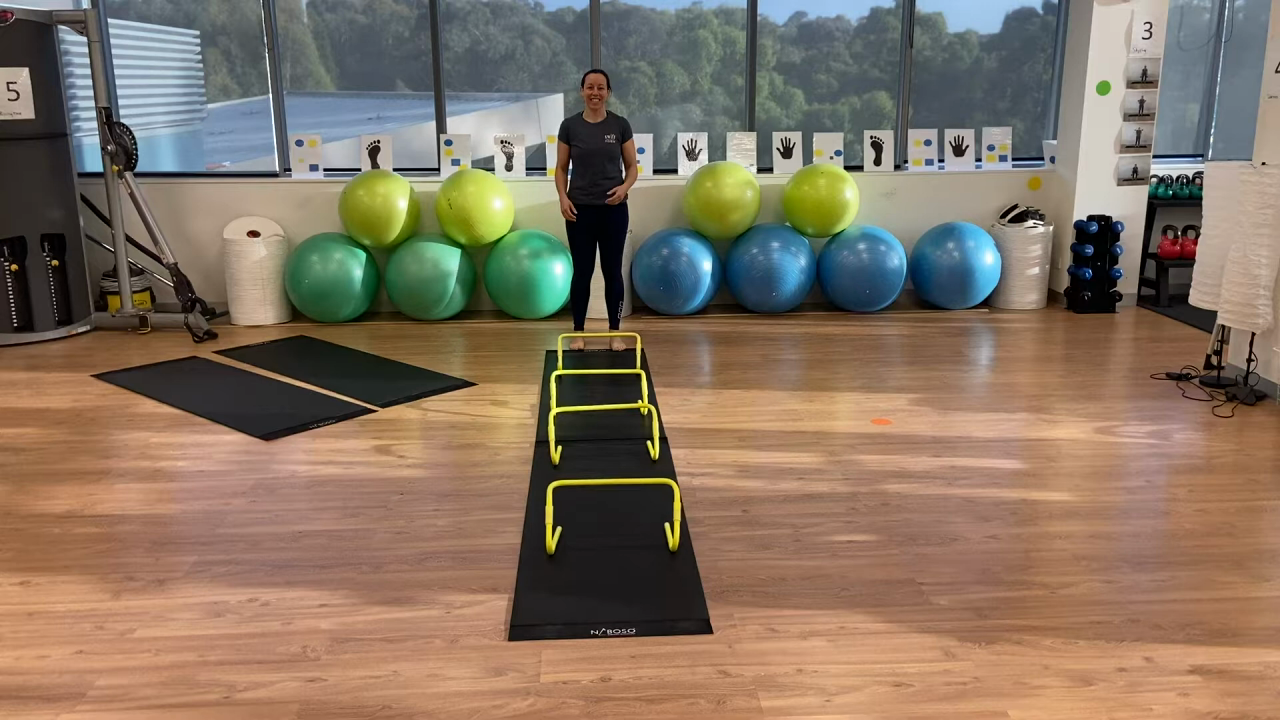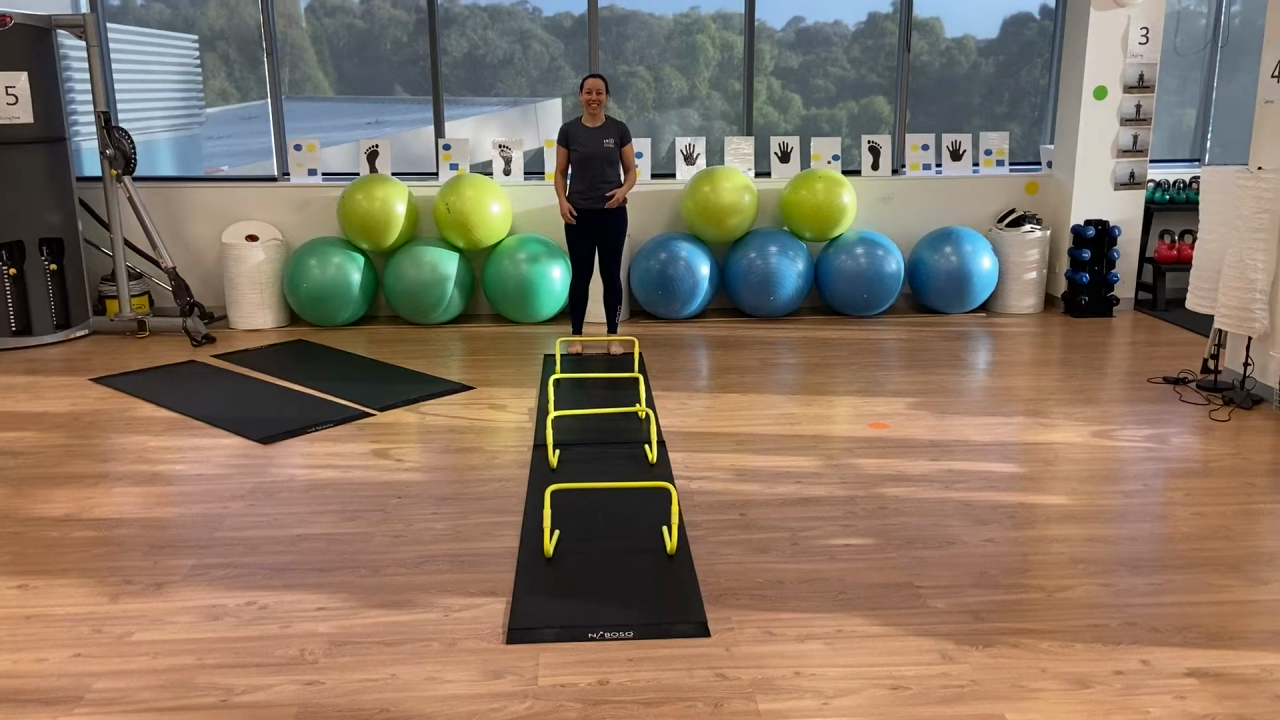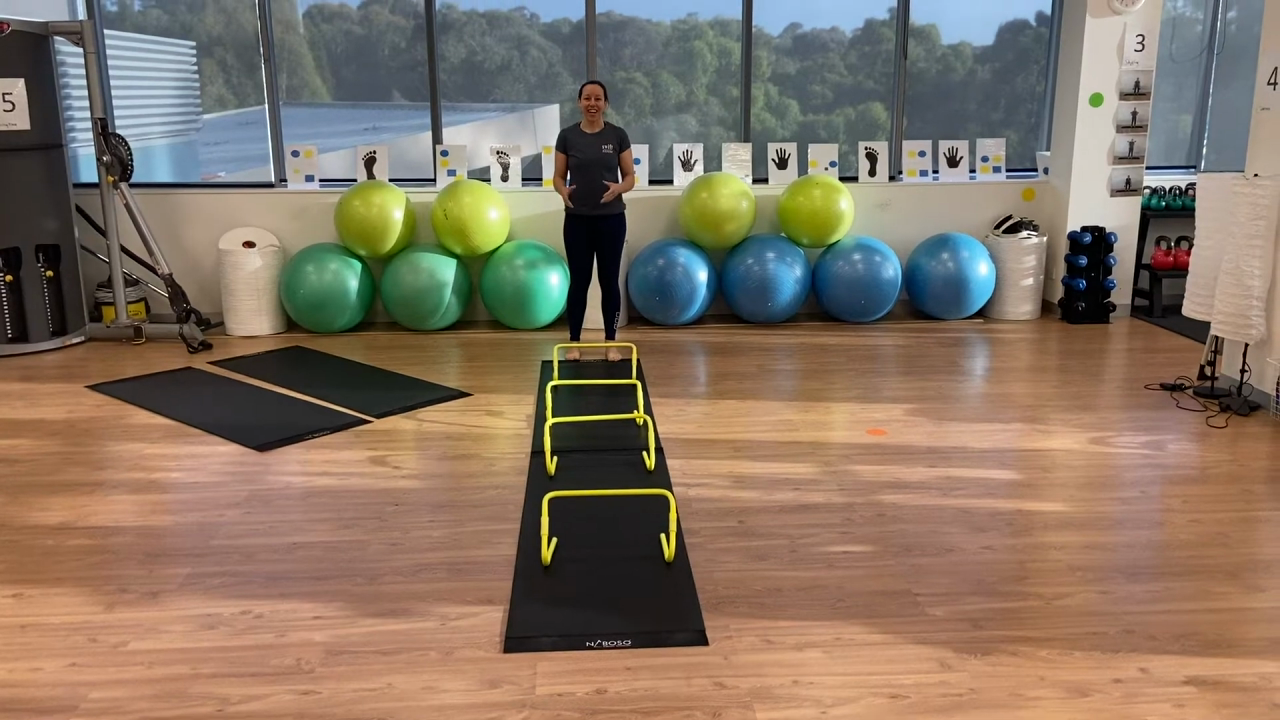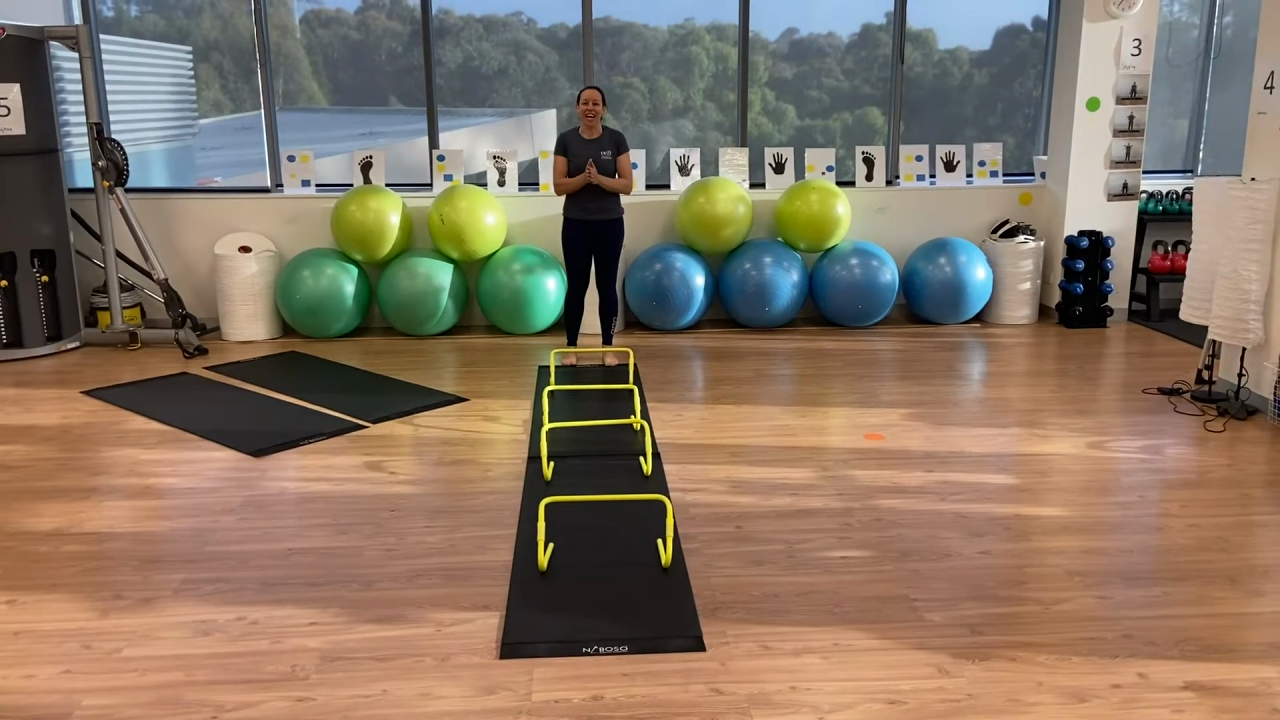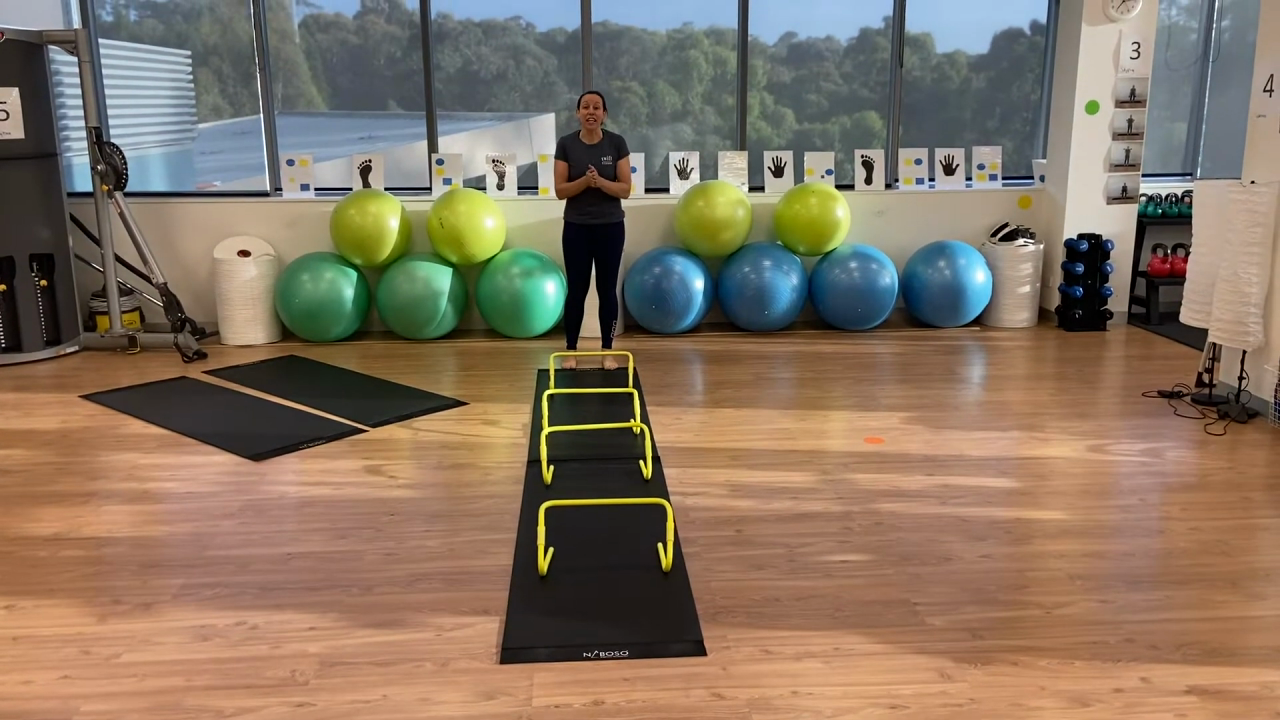
dt=0.5s
person 1, frame 1
left shoulder: (620, 125)
right shoulder: (569, 126)
left elbow: (632, 166)
right elbow: (561, 168)
left wrist: (625, 187)
right wrist: (563, 196)
left hip: (613, 209)
right hip: (580, 209)
left knee: (612, 270)
right knee: (582, 271)
left ankle: (615, 332)
right ankle: (578, 332)
person 1, frame 2
left shoulder: (619, 129)
right shoulder: (568, 130)
left elbow: (631, 170)
right elbow: (560, 173)
left wrist: (623, 190)
right wrist: (562, 199)
left hip: (612, 213)
right hip: (579, 214)
left knee: (611, 274)
right knee: (580, 275)
left ankle: (613, 336)
right ankle: (576, 336)
person 1, frame 3
left shoulder: (618, 135)
right shoulder: (567, 136)
left elbow: (630, 176)
right elbow: (559, 176)
left wrist: (618, 188)
right wrist: (562, 190)
left hip: (611, 218)
right hip: (577, 220)
left knee: (609, 280)
right knee: (579, 281)
left ankle: (611, 342)
right ankle: (574, 342)
person 1, frame 4
left shoulder: (616, 139)
right shoulder: (565, 140)
left elbow: (627, 184)
right elbow: (558, 186)
left wrist: (599, 178)
right wrist: (583, 177)
left hip: (610, 223)
right hip: (576, 223)
left knee: (607, 285)
right knee: (576, 286)
left ankle: (608, 347)
right ankle: (571, 347)
person 1, frame 5
left shoulder: (617, 143)
right shoulder: (565, 144)
left elbow: (625, 188)
right elbow: (560, 190)
left wrist: (599, 181)
right wrist: (584, 181)
left hip: (610, 226)
right hip: (576, 227)
left knee: (607, 289)
right knee: (576, 289)
left ankle: (607, 350)
right ankle: (570, 350)
